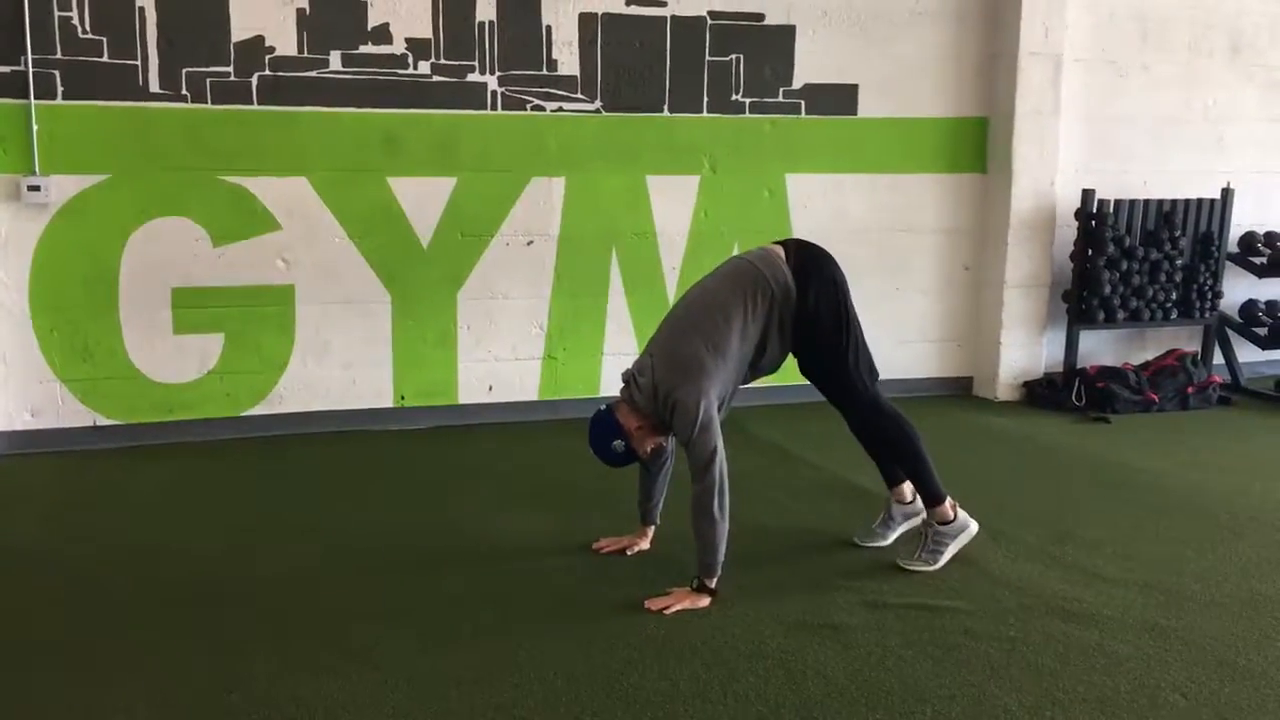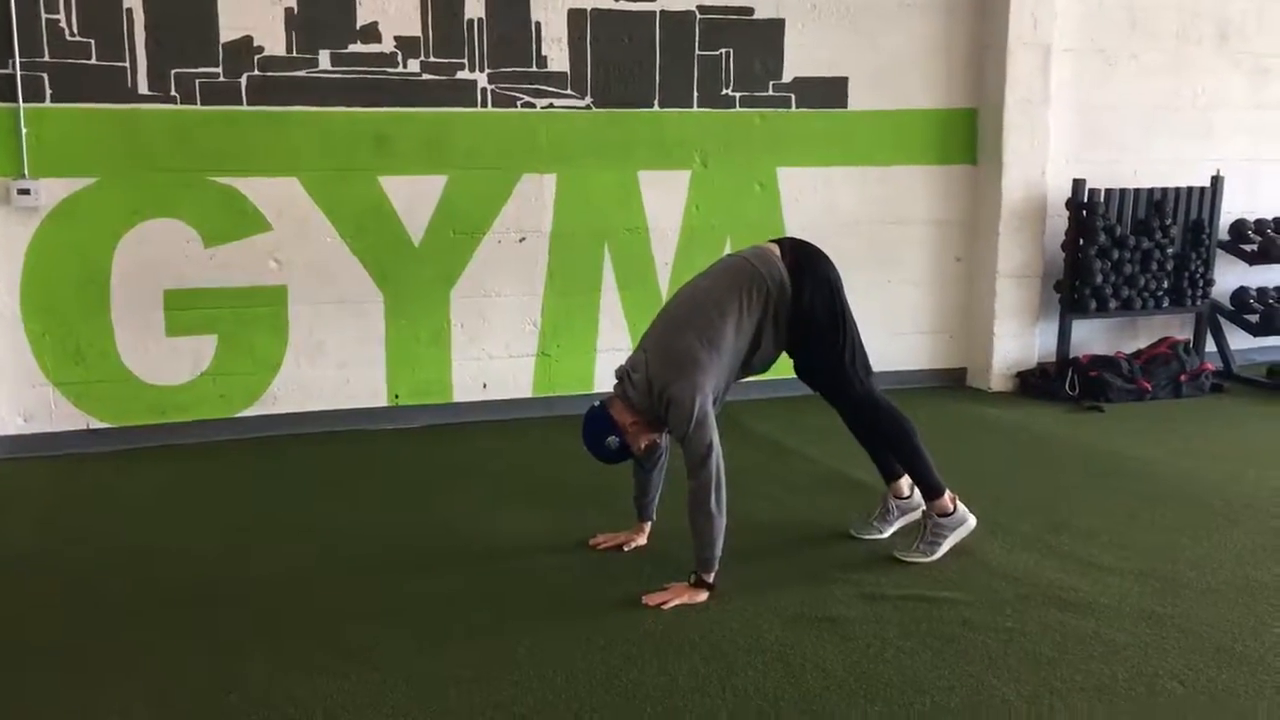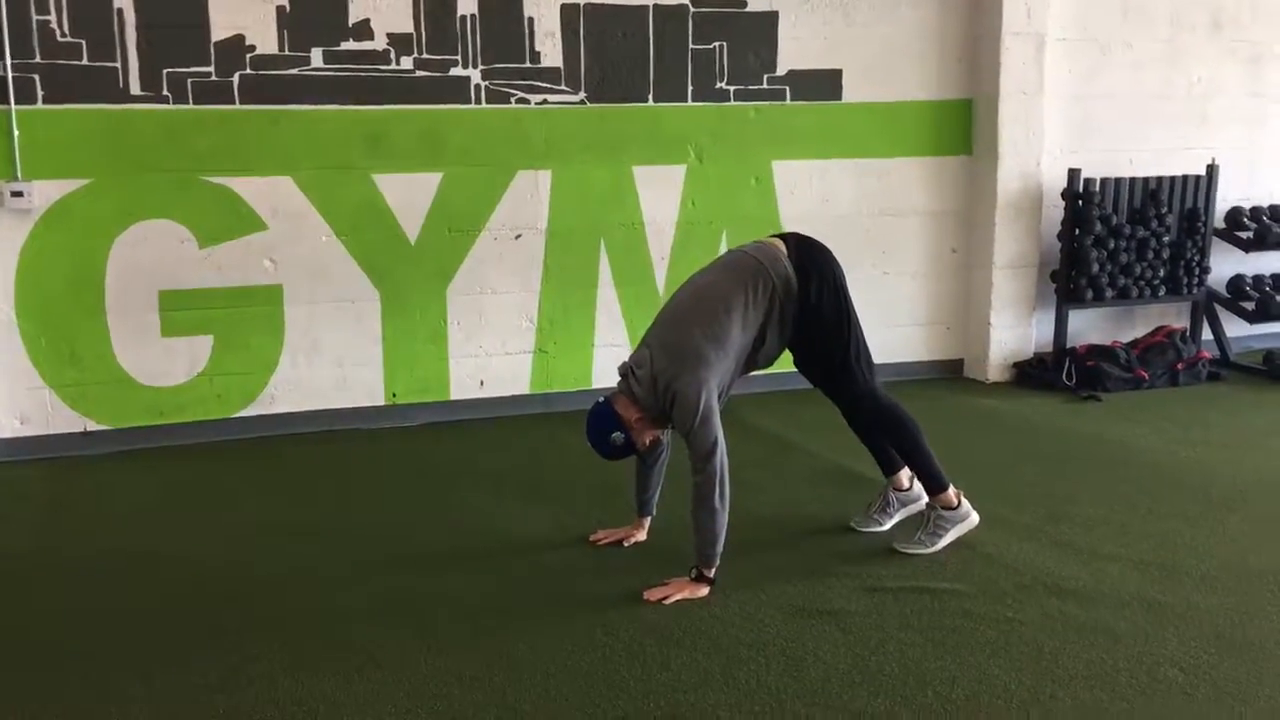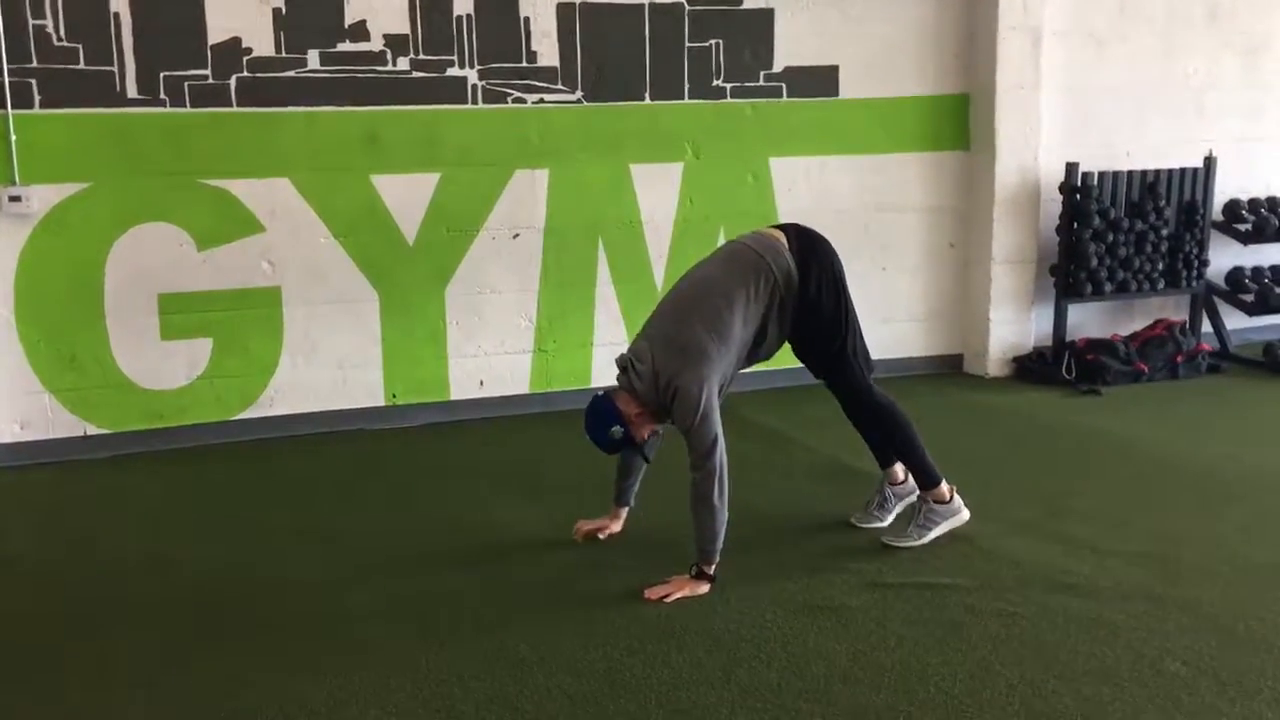
dt=0.2s
person 1, frame 1
left shoulder: (685, 397)
right shoulder: (645, 384)
left elbow: (710, 484)
right elbow: (658, 454)
left wrist: (705, 587)
right wrist: (646, 531)
left hip: (803, 280)
right hip: (780, 276)
left knee: (861, 401)
right knee: (849, 400)
left ankle: (946, 517)
right ankle: (905, 499)
person 1, frame 2
left shoulder: (680, 393)
right shoulder: (639, 380)
left elbow: (706, 479)
right elbow: (653, 449)
left wrist: (703, 582)
right wrist: (642, 527)
left hip: (798, 278)
right hip: (774, 275)
left knee: (857, 397)
right knee: (843, 396)
left ankle: (945, 509)
right ankle: (902, 494)
person 1, frame 3
left shoulder: (685, 388)
right shoulder: (641, 377)
left elbow: (710, 474)
right elbow: (655, 444)
left wrist: (703, 577)
right wrist: (641, 522)
left hip: (801, 274)
right hip: (776, 269)
left knee: (859, 394)
right knee: (843, 392)
left ankle: (949, 504)
right ankle: (902, 487)
person 1, frame 4
left shoulder: (686, 383)
right shoulder: (640, 367)
left elbow: (709, 470)
right elbow: (639, 439)
left wrist: (703, 574)
right wrist: (618, 514)
left hip: (800, 265)
right hip: (774, 258)
left knee: (853, 386)
right knee: (843, 384)
left ankle: (941, 498)
right ankle: (898, 481)
